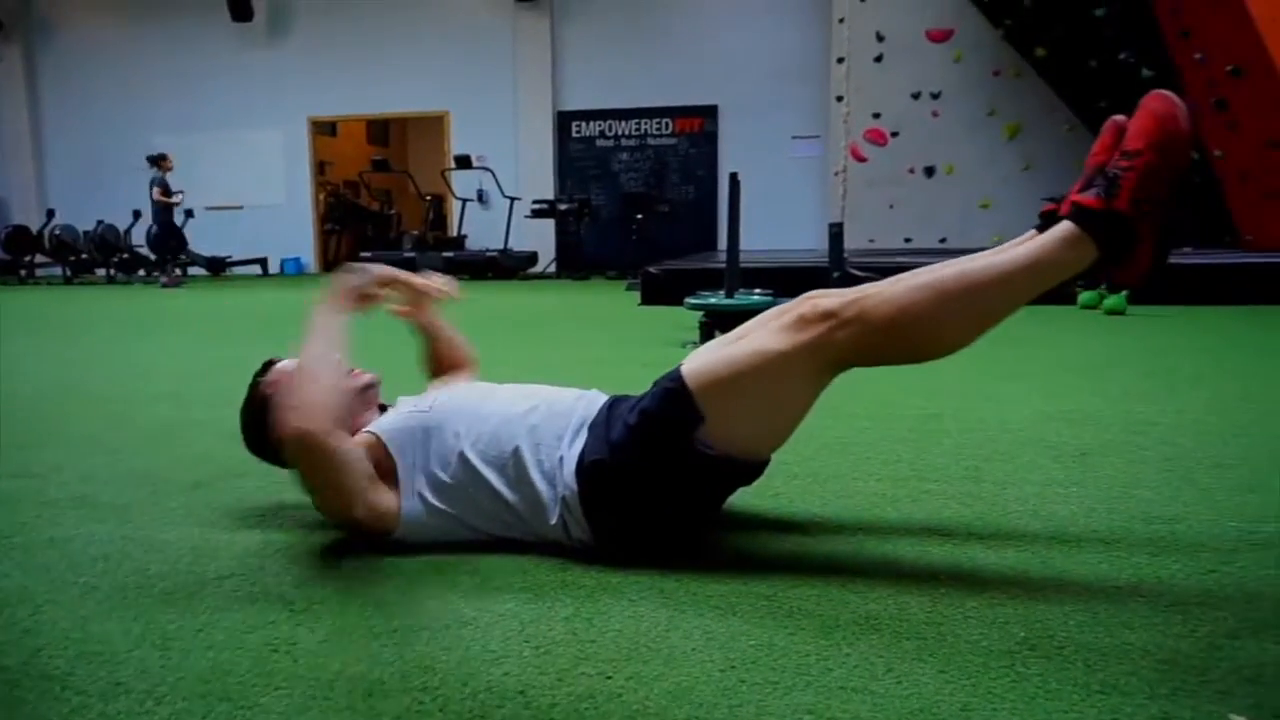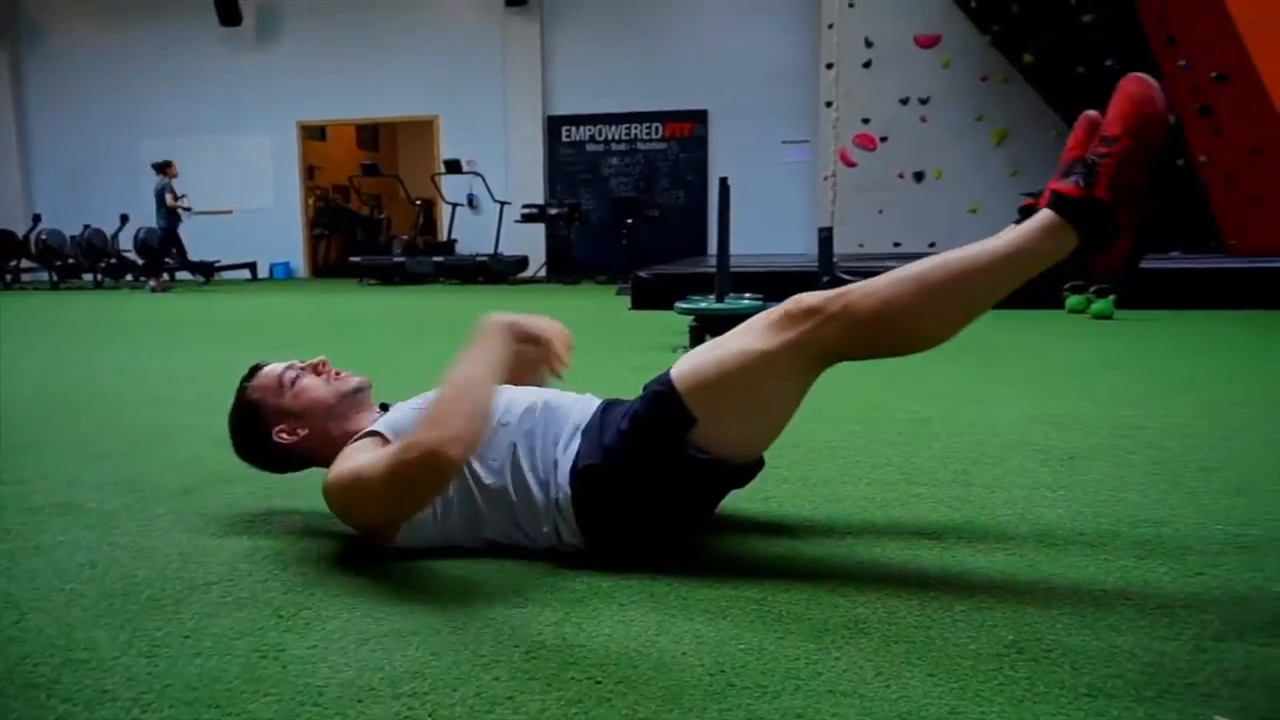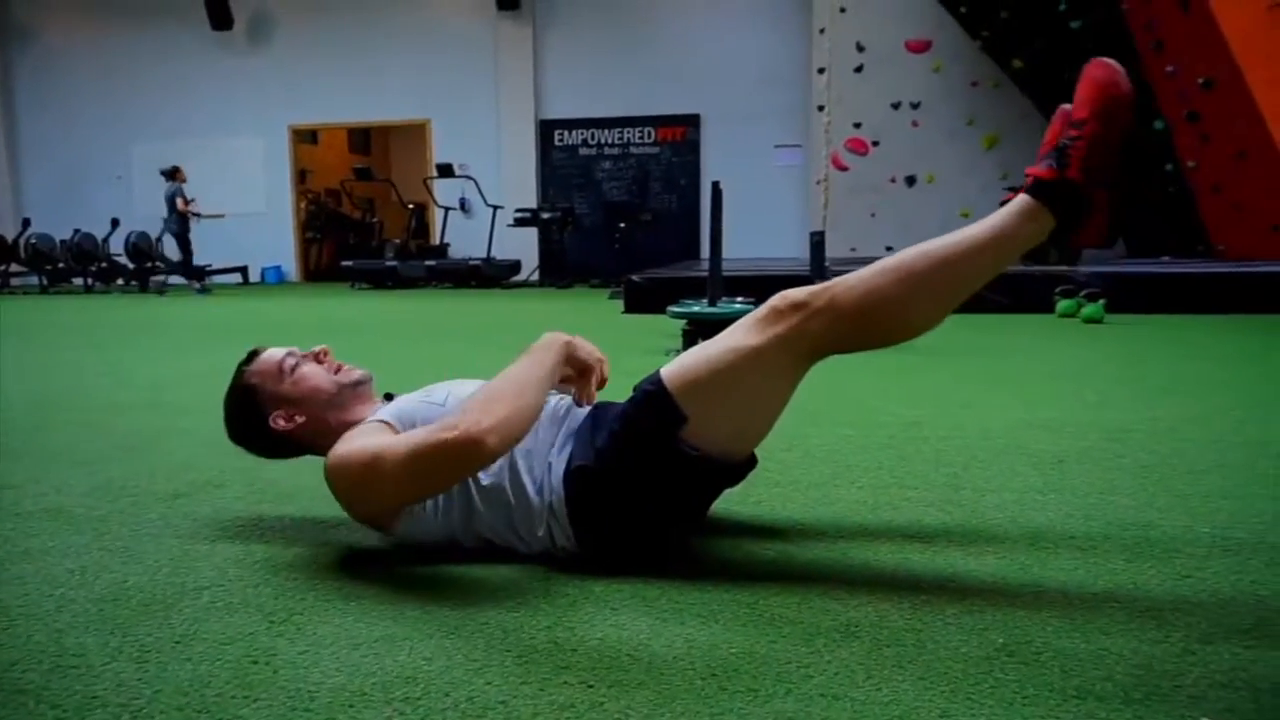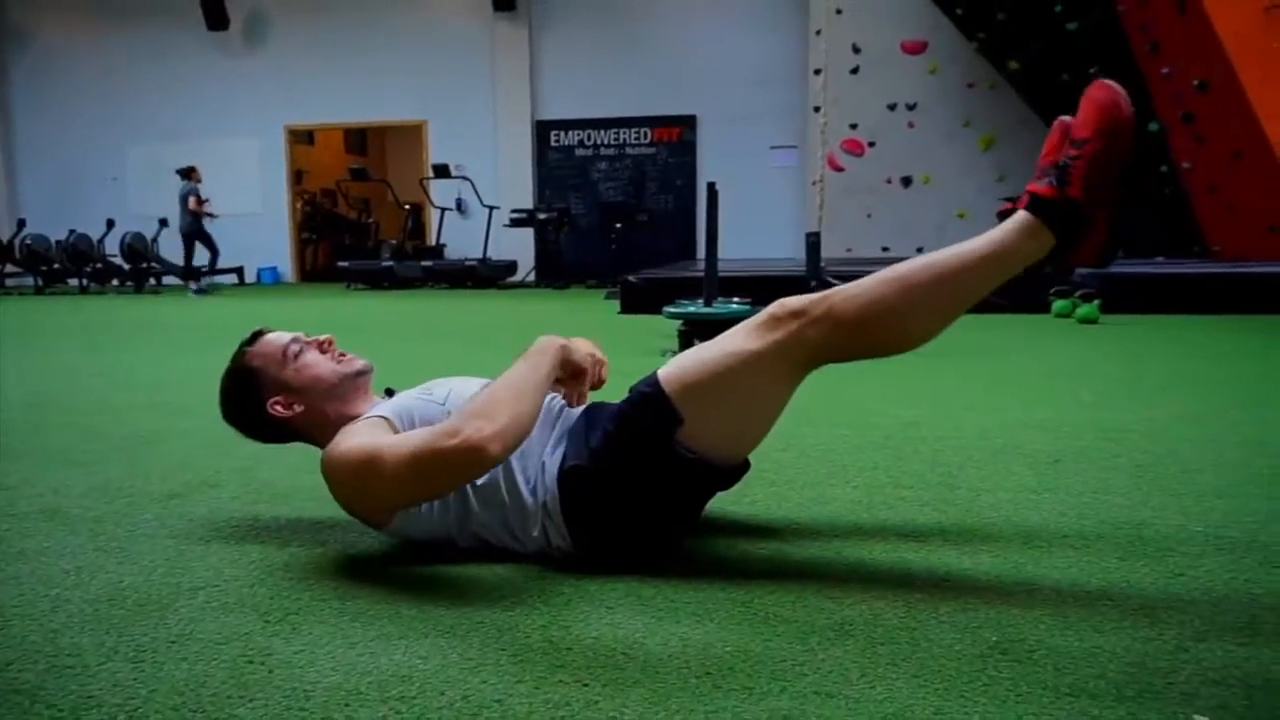
dt=0.2s
person 1, frame 1
left shoulder: (405, 423)
right shoulder: (362, 483)
left elbow: (455, 369)
right elbow: (300, 435)
left wrist: (419, 303)
right wrist: (333, 309)
left hip: (625, 447)
right hip: (624, 478)
left knee: (823, 309)
right knee: (832, 322)
left ankle: (1066, 231)
right ankle: (1094, 233)
person 1, frame 2
left shoulder: (396, 435)
right shoulder: (358, 484)
left elbow: (496, 399)
right elbow: (441, 448)
left wrist: (518, 342)
right wrist: (496, 331)
left hip: (623, 449)
right hip: (617, 484)
left knee: (818, 315)
right knee: (815, 321)
left ankle: (1055, 224)
right ankle: (1075, 223)
person 1, frame 3
left shoulder: (400, 422)
right shoulder: (357, 466)
right elbow: (479, 438)
left wrist: (558, 362)
right wrist: (550, 351)
left hip: (613, 453)
right hip: (610, 488)
left knee: (806, 315)
right knee: (800, 316)
left ankle: (1033, 208)
right ankle: (1046, 203)
person 1, frame 4
left shoulder: (393, 418)
right shoulder: (353, 458)
right elbow: (478, 445)
left wrist: (559, 369)
right wrist: (547, 350)
left hip: (611, 453)
right hip: (604, 486)
left knee: (802, 321)
right knee: (797, 323)
left ankle: (1032, 223)
right ankle: (1047, 222)
